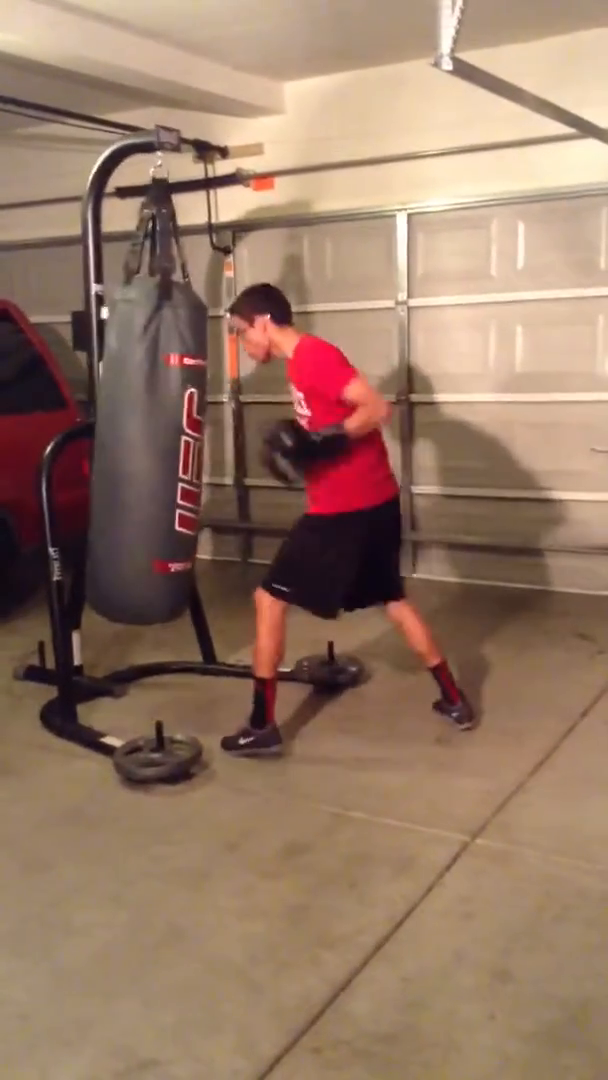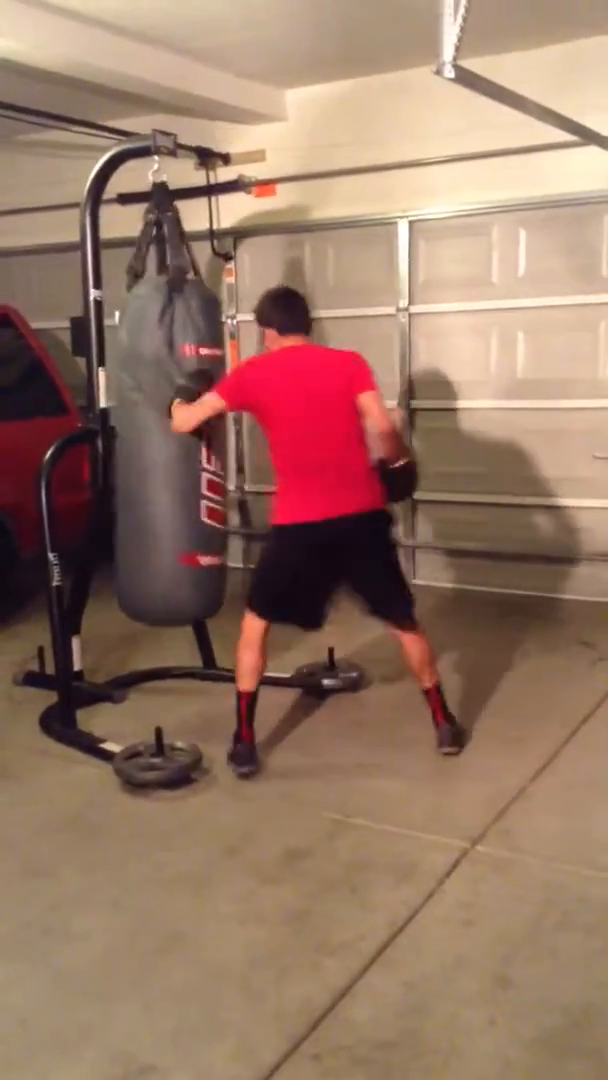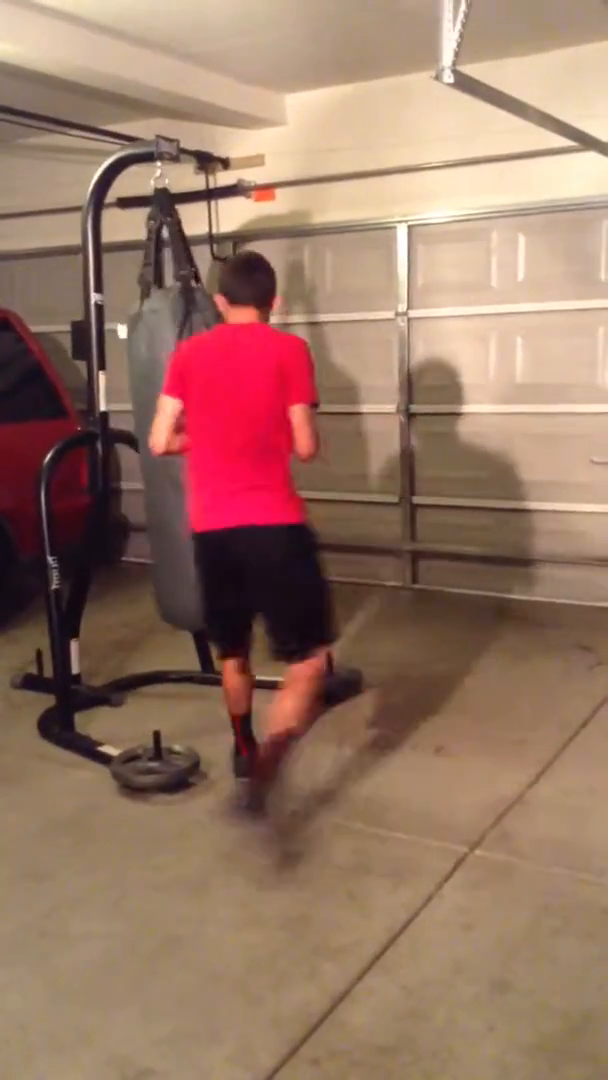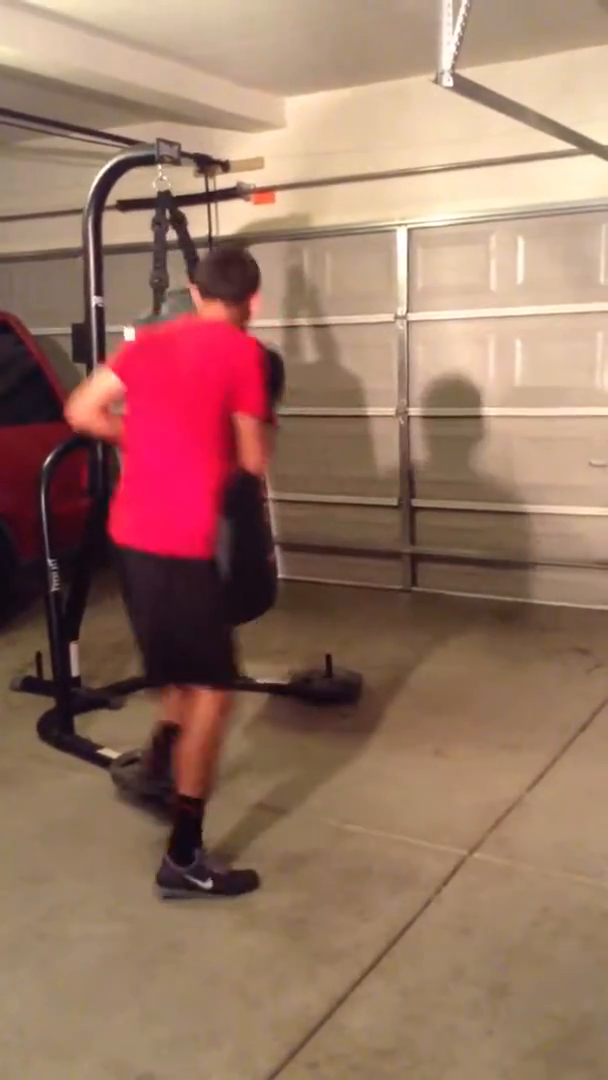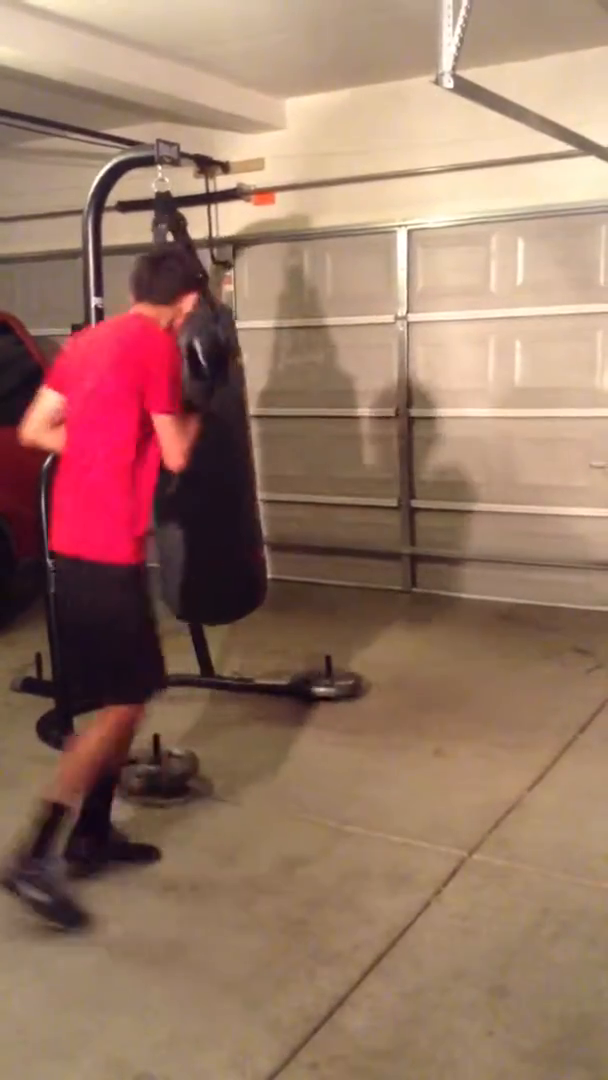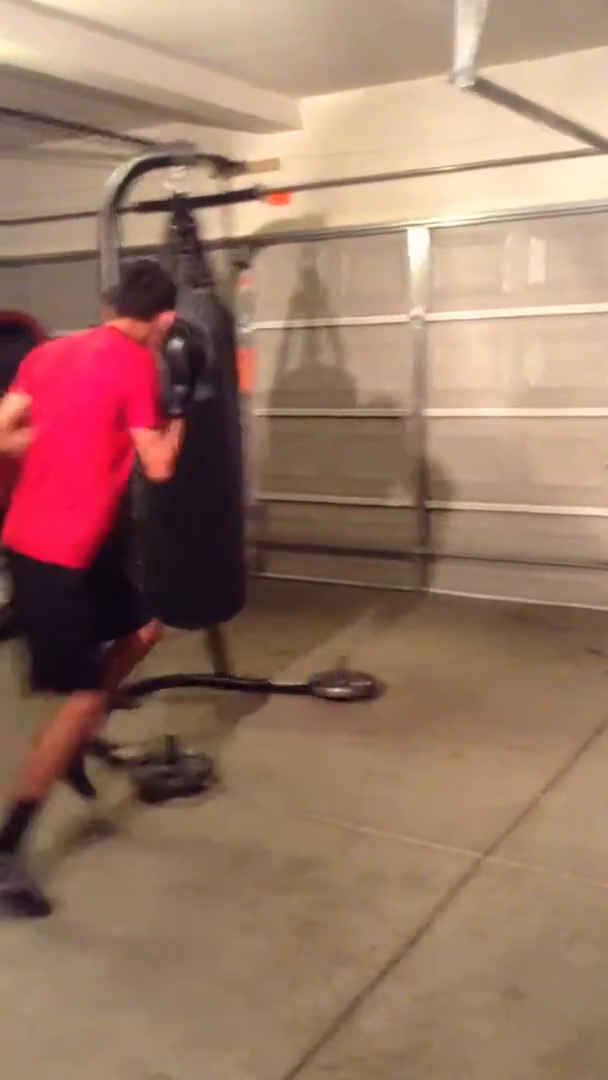
dt=0.3s
person 1, frame 1
left shoulder: (314, 355)
right shoulder: (303, 363)
left elbow: (376, 411)
left wrist: (321, 439)
right wrist: (303, 441)
left hip: (341, 508)
right hip: (379, 500)
left knee: (270, 602)
right knee: (394, 600)
left ankle: (262, 727)
right ankle: (454, 699)
person 1, frame 2
left shoulder: (254, 372)
right shoulder: (349, 364)
left elbow: (184, 424)
right elbow: (382, 426)
left wrist: (176, 403)
right wrist: (394, 459)
left hip: (298, 522)
right hip: (363, 514)
left knee: (256, 622)
right knee: (402, 621)
left ankle: (244, 743)
right ankle: (444, 723)
person 1, frame 3
left shoulder: (188, 355)
right shoulder: (290, 351)
left elbow: (160, 443)
right elbow: (306, 447)
left hip: (209, 524)
right hip: (273, 521)
left knee: (231, 650)
right knee: (310, 656)
left ankle: (245, 759)
right ankle: (265, 781)
person 1, frame 4
left shoulder: (148, 342)
right shoulder: (242, 352)
left elbow: (81, 412)
right elbow: (254, 462)
right wrist: (251, 422)
left hip: (130, 533)
right hip: (181, 545)
left knee: (186, 670)
right knee: (210, 693)
right ankle: (182, 857)
person 1, frame 5
left shoulder: (85, 343)
right shoulder: (157, 350)
right elbow: (176, 458)
right wrist: (192, 403)
left hip: (74, 541)
right hip: (104, 553)
left knee: (124, 688)
right knee: (125, 704)
left ankle: (93, 833)
person 1, frame 6
right shoulder: (136, 364)
right elbow: (159, 467)
right wrist: (180, 401)
right hip: (57, 553)
left knee: (140, 628)
right knee: (79, 700)
left ankle: (67, 751)
